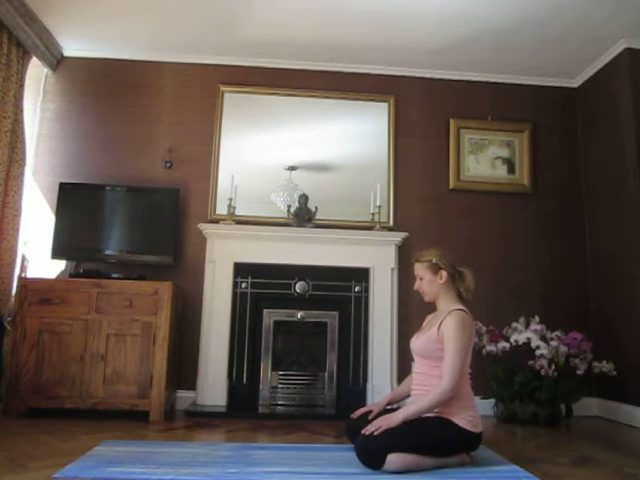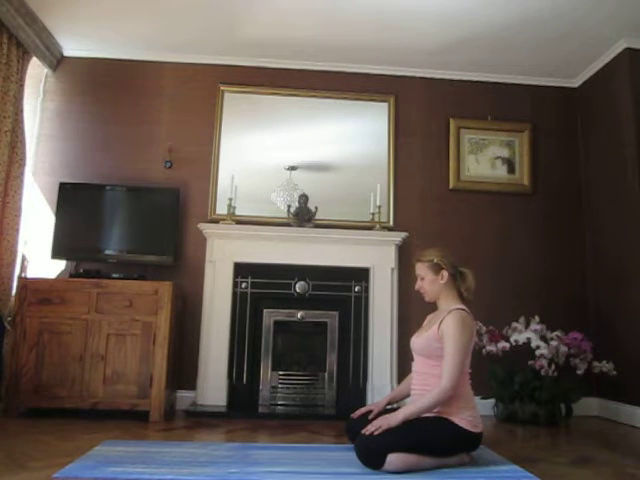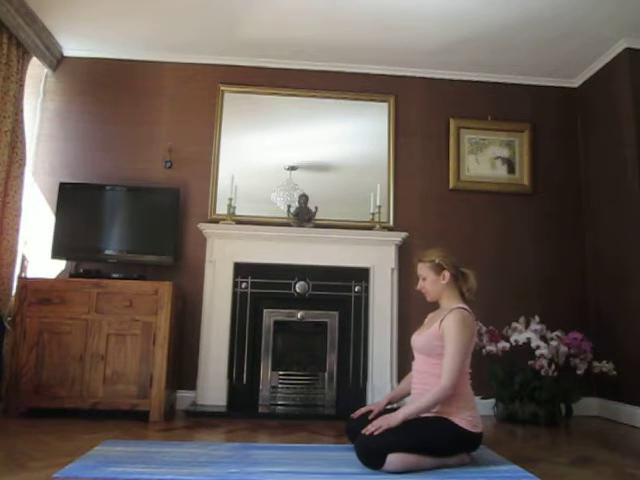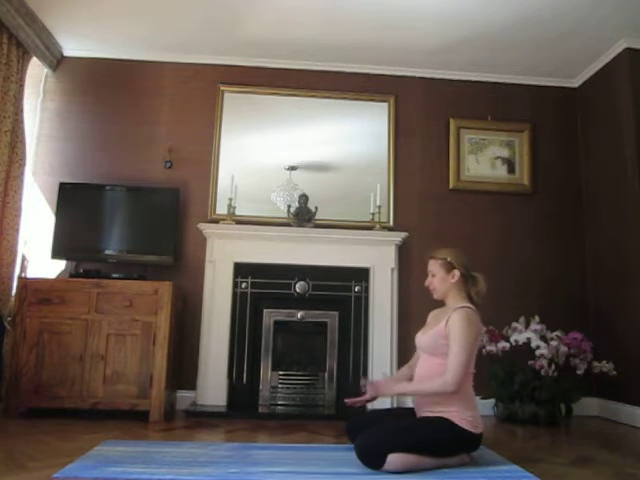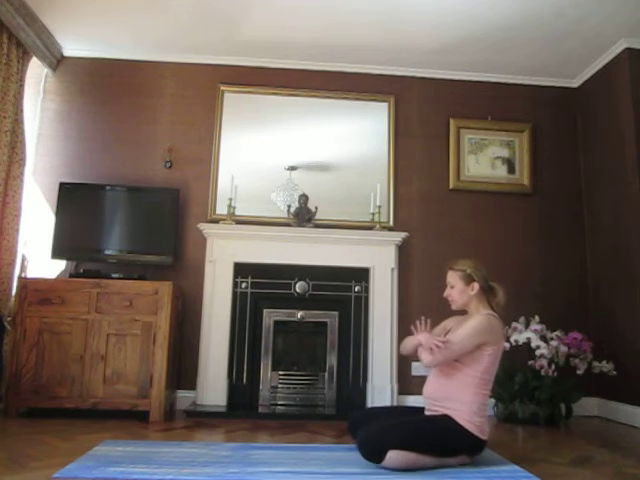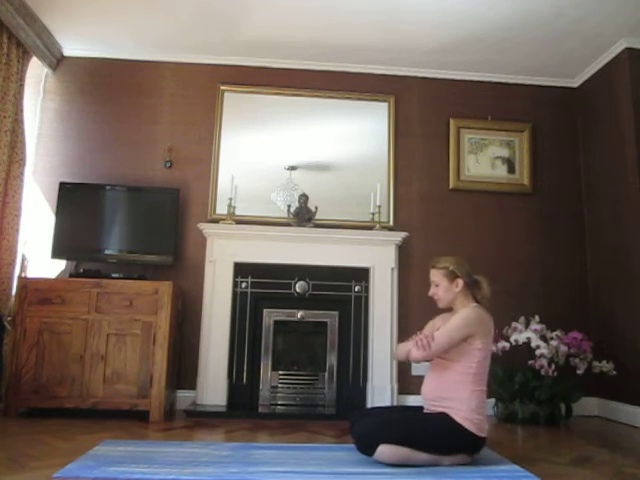
dt=0.5s
person 1, frame 1
left shoulder: (456, 319)
right shoulder: (431, 319)
left elbow: (448, 387)
left wrist: (398, 416)
right wrist: (385, 401)
left hip: (454, 424)
right hip: (429, 414)
left knee: (369, 449)
right knee: (356, 425)
left ankle: (453, 457)
right ankle: (444, 452)
person 1, frame 2
left shoulder: (456, 318)
right shoulder: (432, 318)
left elbow: (448, 387)
left wrist: (398, 416)
right wrist: (385, 401)
left hip: (454, 424)
right hip: (429, 414)
left knee: (368, 450)
right knee: (356, 426)
left ankle: (451, 457)
right ankle: (441, 451)
person 1, frame 3
left shoulder: (458, 317)
right shoulder: (434, 317)
left elbow: (447, 385)
right elbow: (420, 372)
left wrist: (399, 415)
right wrist: (386, 400)
left hip: (454, 425)
right hip: (429, 414)
left knee: (368, 449)
right knee: (356, 427)
left ankle: (452, 457)
right ankle: (443, 451)
person 1, frame 4
left shoulder: (463, 316)
right shoulder: (435, 315)
left elbow: (451, 383)
right elbow: (416, 366)
left wrist: (396, 388)
right wrist: (379, 389)
left hip: (455, 425)
right hip: (428, 415)
left knee: (368, 449)
right knee: (356, 427)
left ankle: (450, 458)
right ankle: (443, 451)
person 1, frame 5
left shoulder: (485, 322)
right shoulder: (456, 322)
left elbow: (431, 359)
right elbow: (405, 349)
left wrist: (424, 341)
right wrist: (421, 338)
left hip: (462, 427)
right hip: (438, 415)
left knee: (370, 443)
right knee: (359, 422)
left ankle: (451, 457)
right ankle: (445, 450)
person 1, frame 6
left shoulder: (472, 316)
right shoulder: (444, 319)
left elbow: (421, 353)
right elbow: (399, 353)
left wrist: (418, 346)
right wrist: (416, 343)
left hip: (461, 426)
right hip: (440, 414)
left knee: (366, 436)
right knee: (360, 421)
left ankle: (447, 457)
right ankle: (445, 450)
